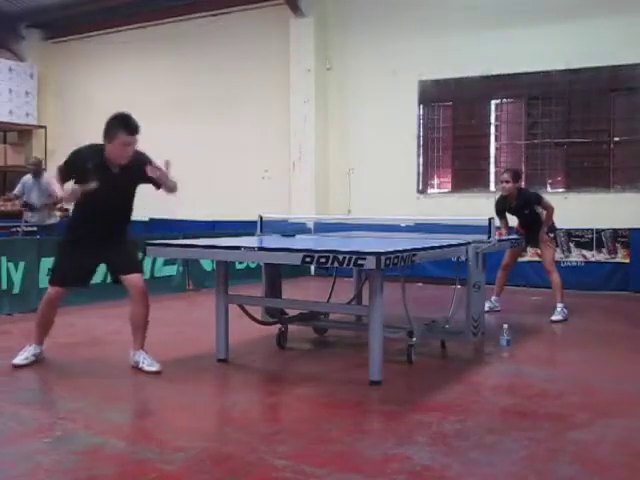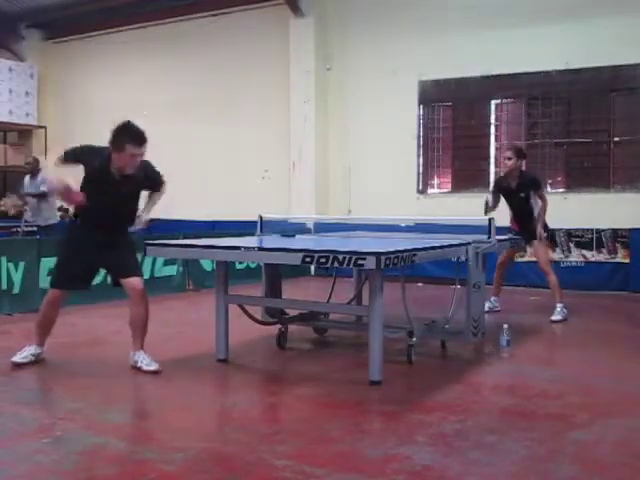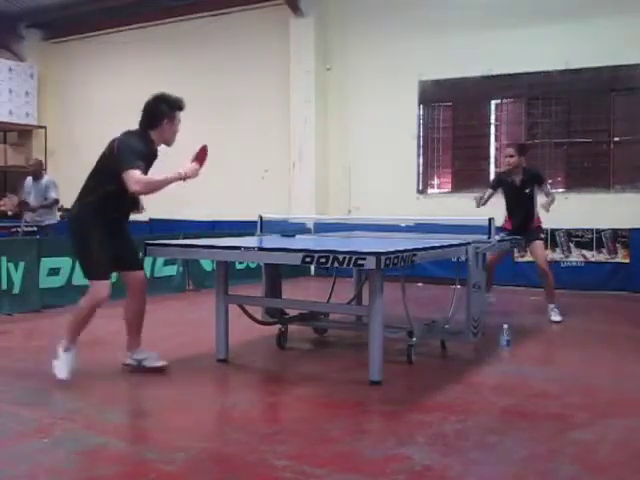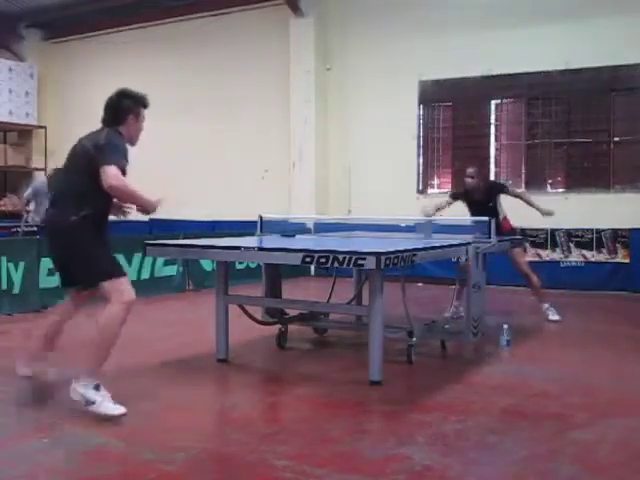
dt=0.4s
person 1, frame 1
left shoulder: (139, 161)
right shoulder: (84, 156)
left elbow: (171, 188)
right elbow: (56, 177)
left wrist: (165, 178)
right wrist: (61, 194)
left hip: (116, 239)
right hip: (79, 238)
left knee: (139, 288)
right knee: (54, 294)
left ankle: (138, 352)
right ankle: (36, 347)
person 1, frame 2
left shoulder: (144, 171)
right shoulder: (91, 156)
left elbow: (160, 187)
right elbow: (59, 160)
left wrist: (145, 212)
right wrist: (62, 188)
left hip: (117, 240)
right hip: (81, 237)
left knee: (137, 289)
right knee: (55, 295)
left ankle: (138, 353)
right ankle: (37, 347)
person 1, frame 3
left shoulder: (148, 147)
right shoulder: (128, 145)
right elbow: (136, 184)
left wrist: (132, 201)
right wrist: (181, 175)
left hip: (114, 224)
right hip: (89, 223)
left knee: (137, 284)
right knee: (101, 292)
left ankle: (134, 351)
right ankle: (67, 347)
person 1, frame 4
left shoulder: (92, 141)
right shoulder: (113, 141)
right elbow: (113, 182)
left wrist: (110, 205)
right wrist: (145, 203)
left hip: (63, 226)
right hip: (78, 229)
left knee: (79, 297)
right knee: (123, 298)
left ankle: (33, 359)
right ankle: (88, 383)
person 2, frame 1
left shoulder: (528, 196)
right shoulder: (500, 203)
left elbow: (550, 209)
right elbow: (504, 225)
left wrist: (543, 231)
right wrist: (503, 232)
left hip: (543, 229)
right hip: (523, 230)
left knee: (549, 267)
right knee: (505, 265)
left ankle: (561, 308)
right ankle: (494, 301)
person 2, frame 2
left shoulder: (529, 179)
right shoulder: (500, 182)
left elbow: (544, 201)
right elbow: (493, 206)
left wrist: (540, 224)
right wrist: (489, 207)
left hip: (535, 226)
right hip: (516, 227)
left knee: (545, 266)
right knee: (501, 263)
left ankle: (560, 307)
right ankle: (494, 301)
person 2, frame 3
left shoulder: (533, 175)
right shoulder: (501, 178)
left elbow: (550, 195)
right elbow: (484, 200)
left wrist: (548, 202)
right wrist: (480, 200)
left hip: (532, 226)
right hip: (510, 226)
left knee: (543, 266)
right knee: (489, 263)
left ankle: (552, 307)
person 2, frame 4
left shoulder: (493, 187)
right shoulder: (463, 193)
left elbow: (519, 194)
right elbow: (443, 205)
left wrist: (539, 209)
right wrist: (432, 210)
left hip: (503, 230)
left knee: (524, 269)
left ankle: (546, 307)
right ankle: (457, 306)
